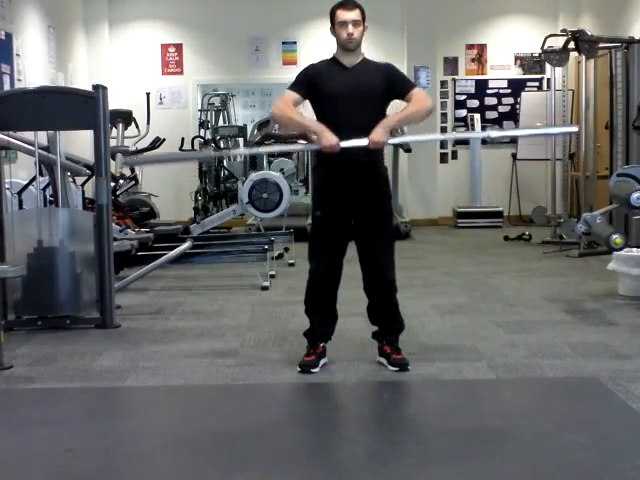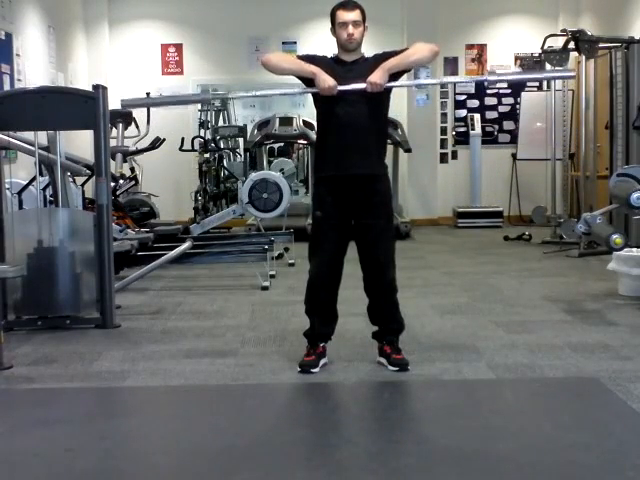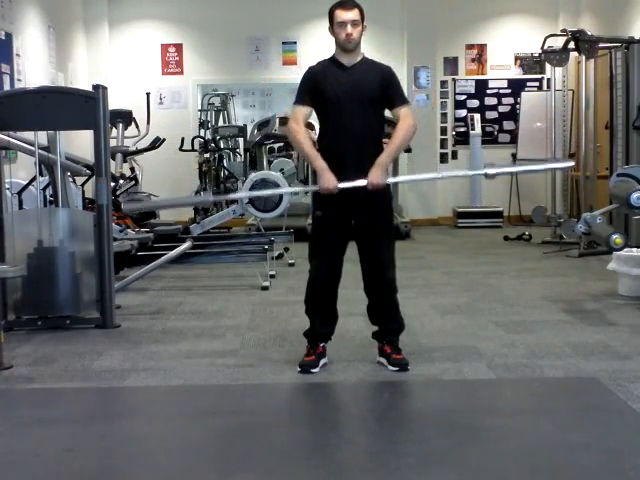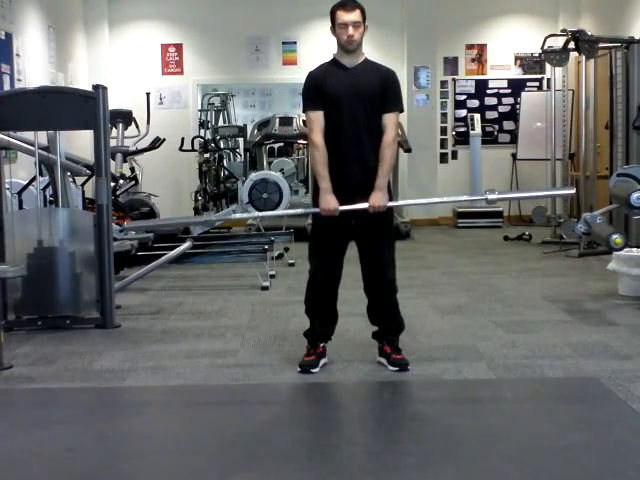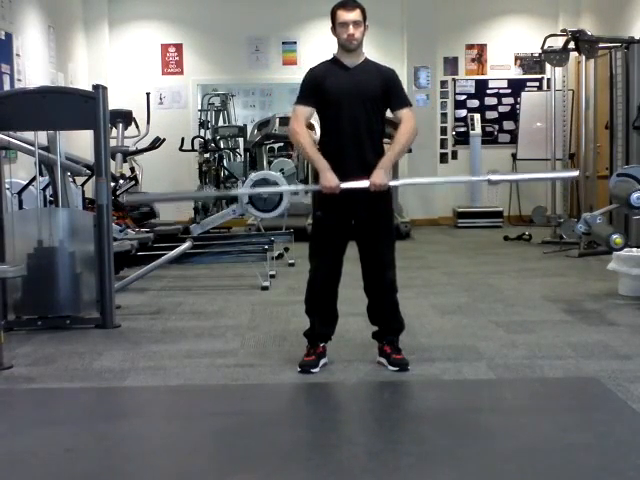
dt=1s
person 1, frame 1
left shoulder: (383, 72)
right shoulder: (316, 73)
left elbow: (425, 103)
right elbow: (280, 110)
left wrist: (388, 123)
right wrist: (317, 129)
left hip: (373, 186)
right hip: (329, 187)
left knee: (380, 270)
right knee: (322, 270)
left ankle: (388, 342)
right ankle: (317, 343)
person 1, frame 2
left shoulder: (382, 62)
right shoulder: (319, 64)
left elbow: (429, 49)
right elbow: (269, 59)
left wrist: (386, 68)
right wrist: (314, 72)
left hip: (373, 182)
right hip: (330, 183)
left knee: (381, 269)
right knee: (323, 269)
left ankle: (389, 342)
right ankle: (317, 342)
person 1, frame 3
left shoulder: (381, 73)
right shoulder: (317, 74)
left elbow: (408, 122)
right elbow: (294, 125)
left wrist: (383, 164)
right wrist: (320, 168)
left hip: (374, 188)
right hip: (330, 189)
left knee: (381, 269)
right knee: (323, 270)
left ankle: (388, 342)
right ankle: (317, 342)
person 1, frame 4
left shoulder: (384, 77)
right shoulder: (318, 78)
left elbow: (389, 135)
right elbow: (316, 137)
left wrist: (380, 188)
right wrist: (325, 191)
left hip: (373, 192)
right hip: (331, 193)
left knee: (381, 272)
right knee: (323, 273)
left ankle: (388, 342)
right ankle: (317, 343)
person 1, frame 5
left shoulder: (384, 75)
right shoulder: (319, 75)
left elbow: (409, 124)
right elbow: (297, 126)
left wrist: (385, 166)
right wrist: (323, 168)
left hip: (375, 189)
right hip: (330, 189)
left knee: (381, 270)
right knee: (323, 271)
left ankle: (388, 342)
right ankle: (317, 342)
